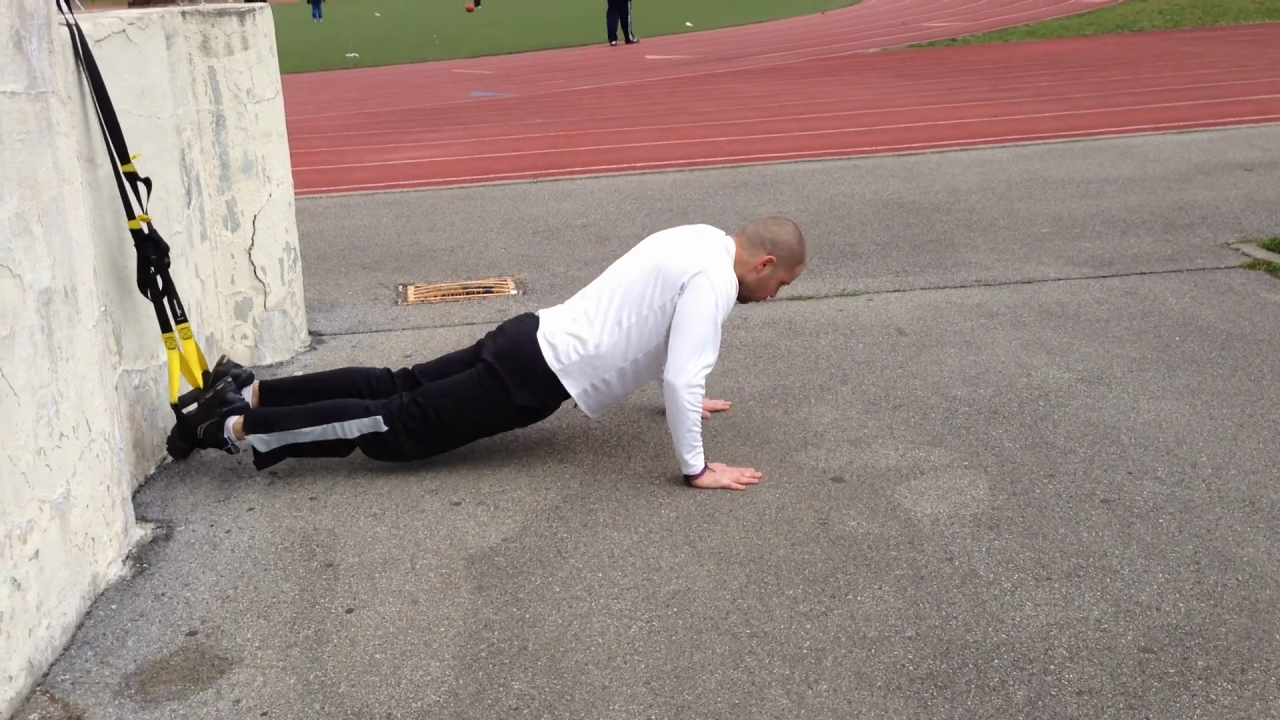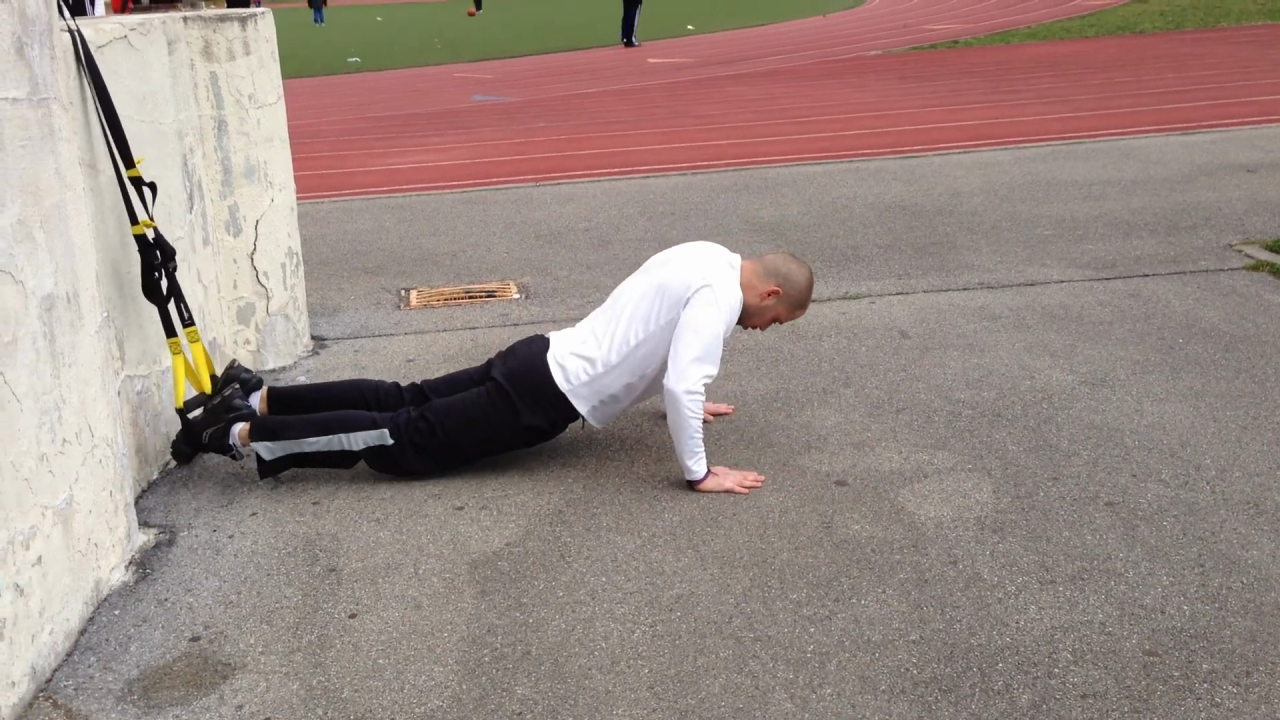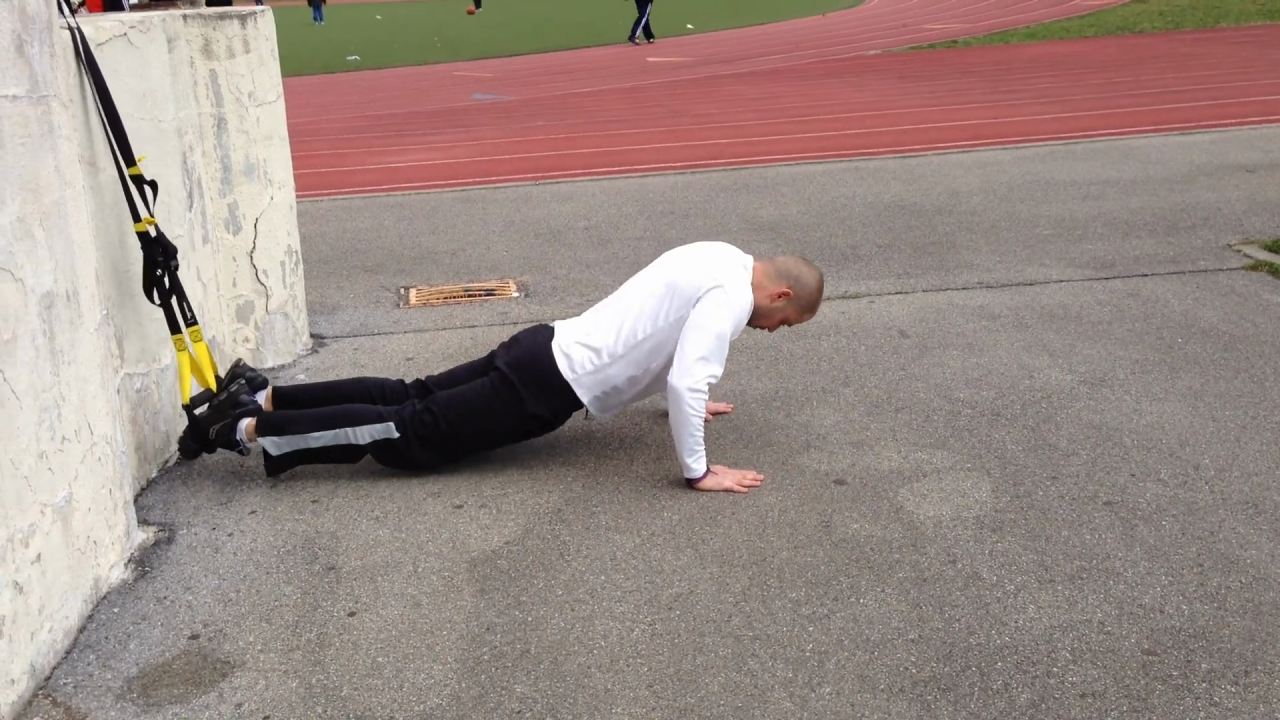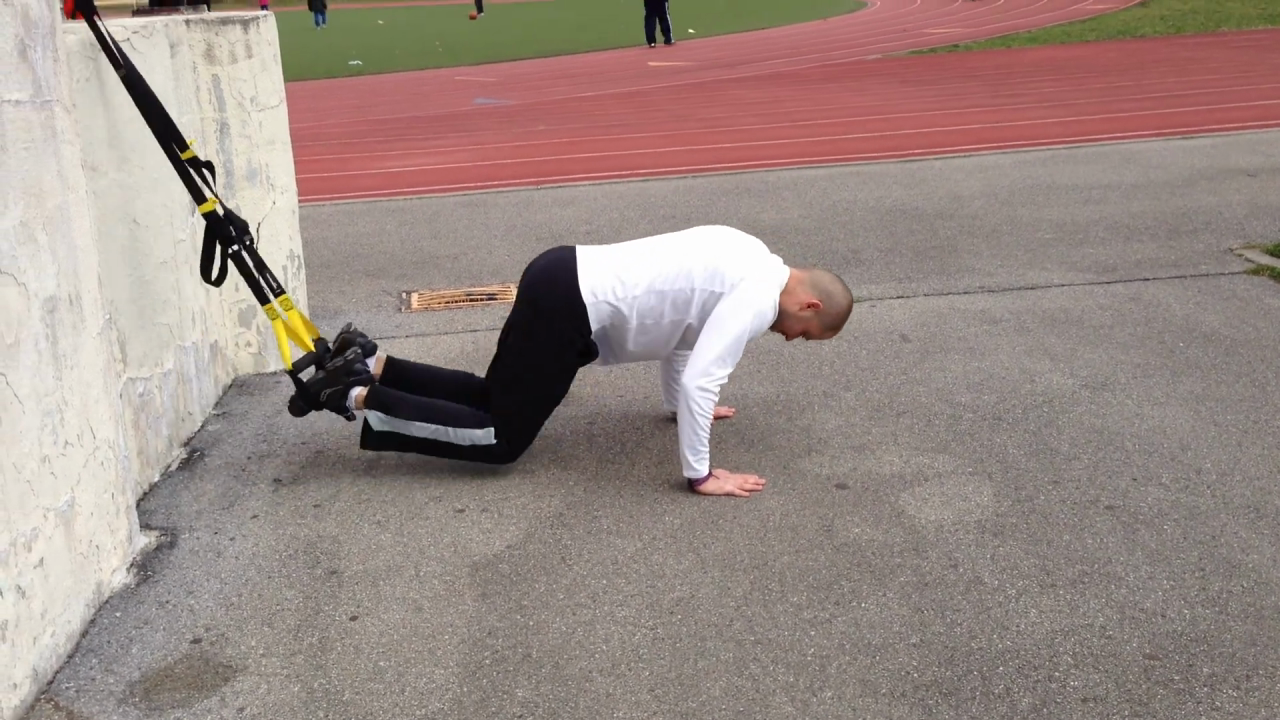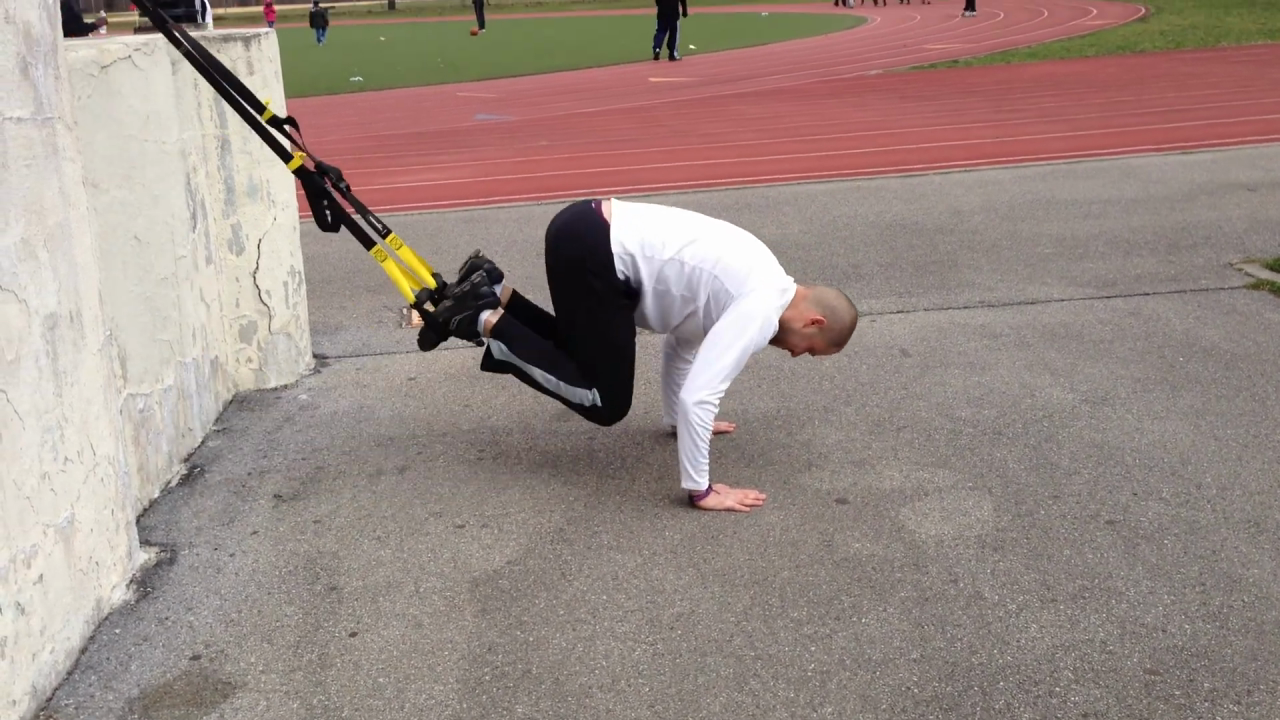
dt=0.4s
person 1, frame 1
left shoulder: (702, 241)
right shoulder: (715, 280)
right elbow: (683, 377)
left wrist: (683, 398)
right wrist: (697, 468)
left hip: (533, 342)
right hip: (538, 376)
left knee: (394, 389)
right knee: (397, 428)
left ankle: (247, 390)
right ankle: (238, 426)
person 1, frame 2
left shoulder: (708, 257)
right shoulder: (721, 295)
right elbow: (681, 384)
left wrist: (688, 402)
right wrist: (699, 472)
left hip: (543, 361)
right hip: (546, 398)
left knee: (404, 403)
right knee: (404, 441)
left ankle: (256, 396)
right ankle: (243, 432)
person 1, frame 3
left shoulder: (719, 257)
right shoulder: (733, 295)
right elbow: (686, 381)
left wrist: (685, 400)
right wrist: (699, 471)
left hip: (545, 350)
right hip: (546, 386)
left knee: (413, 398)
right knee: (409, 433)
left ankle: (261, 395)
right ankle: (251, 428)
person 1, frame 4
left shoulder: (750, 263)
right shoulder: (760, 296)
right elbow: (699, 381)
left wrist: (682, 405)
right wrist: (700, 475)
left hip: (560, 274)
right hip: (566, 304)
left knee: (498, 400)
right knee: (499, 438)
left ankle: (371, 364)
right ankle: (359, 397)
person 1, frame 5
left shoulder: (756, 282)
right shoulder: (763, 309)
left elbow: (682, 333)
right elbow: (697, 395)
left wrist: (677, 419)
right wrist: (700, 489)
left hip: (587, 228)
right hip: (593, 247)
left knee: (589, 356)
right knee: (606, 401)
left ankle: (493, 296)
right ankle: (488, 323)
